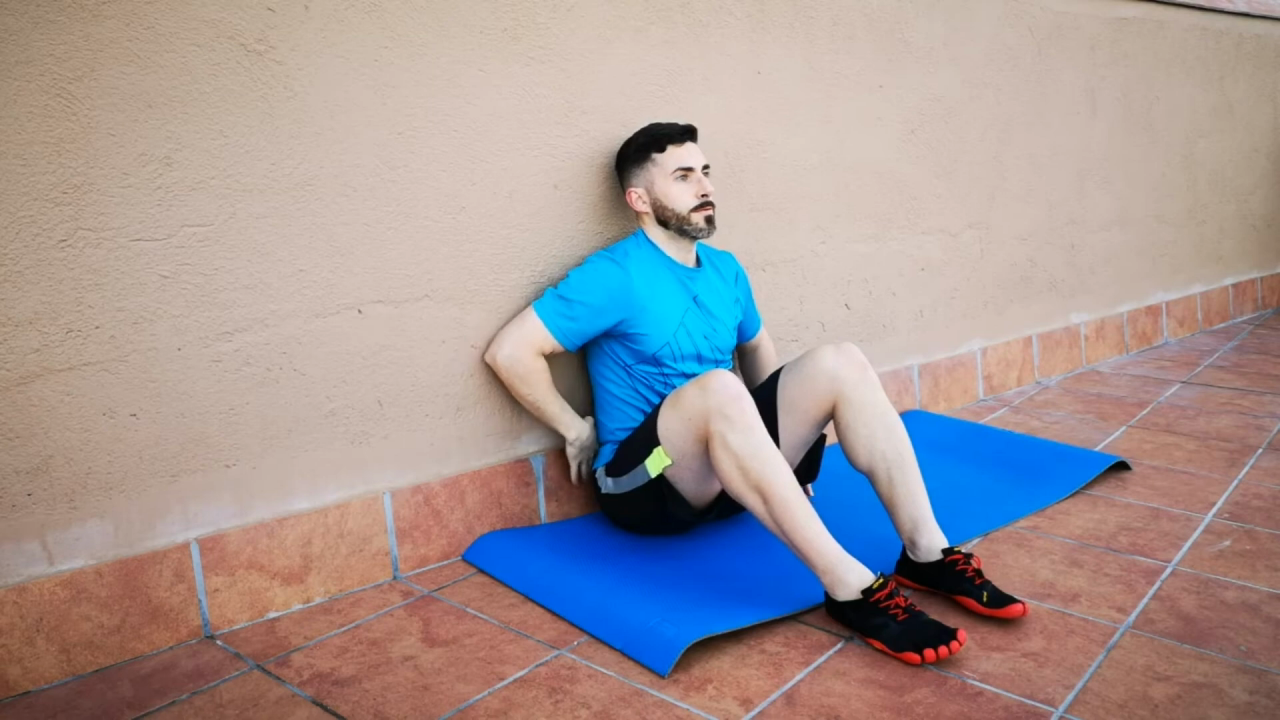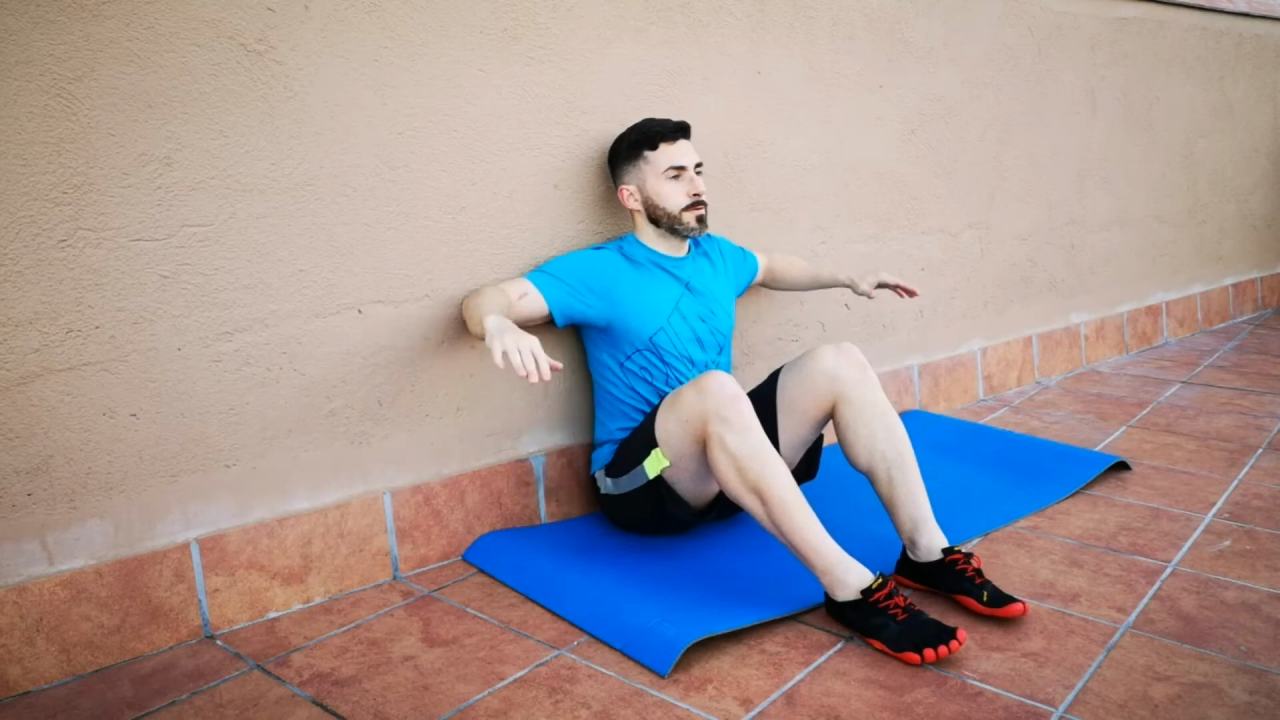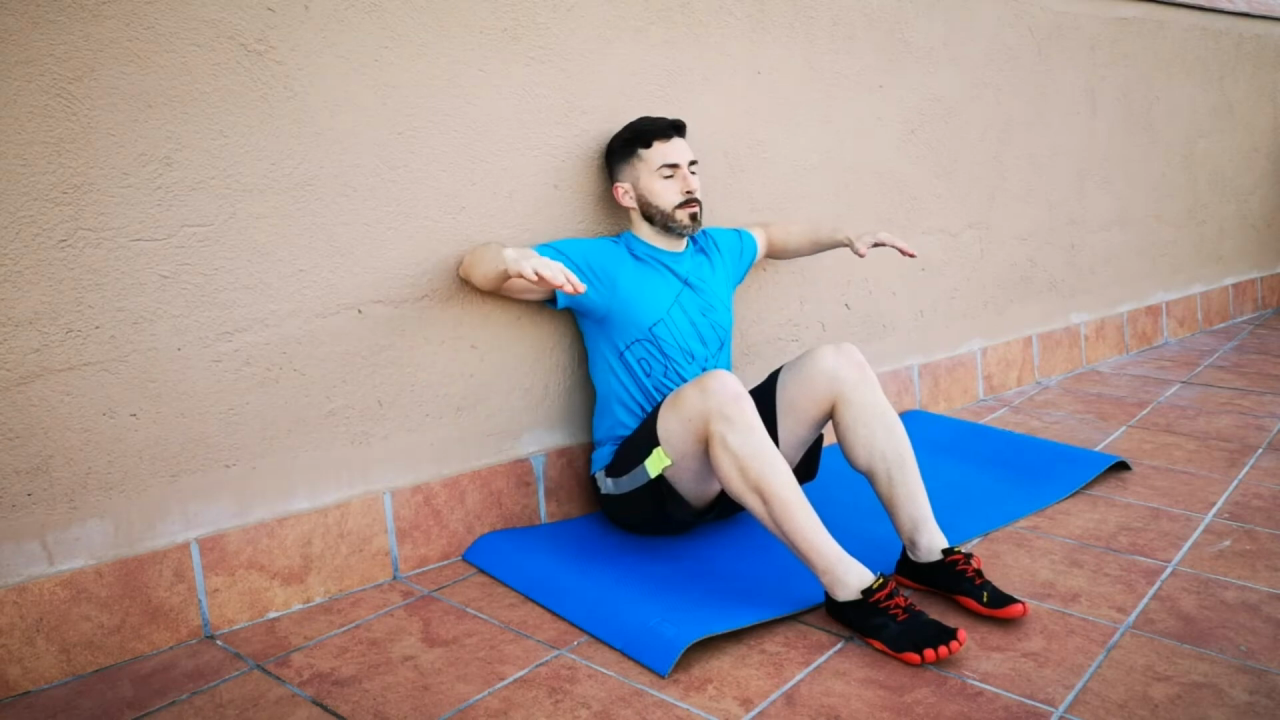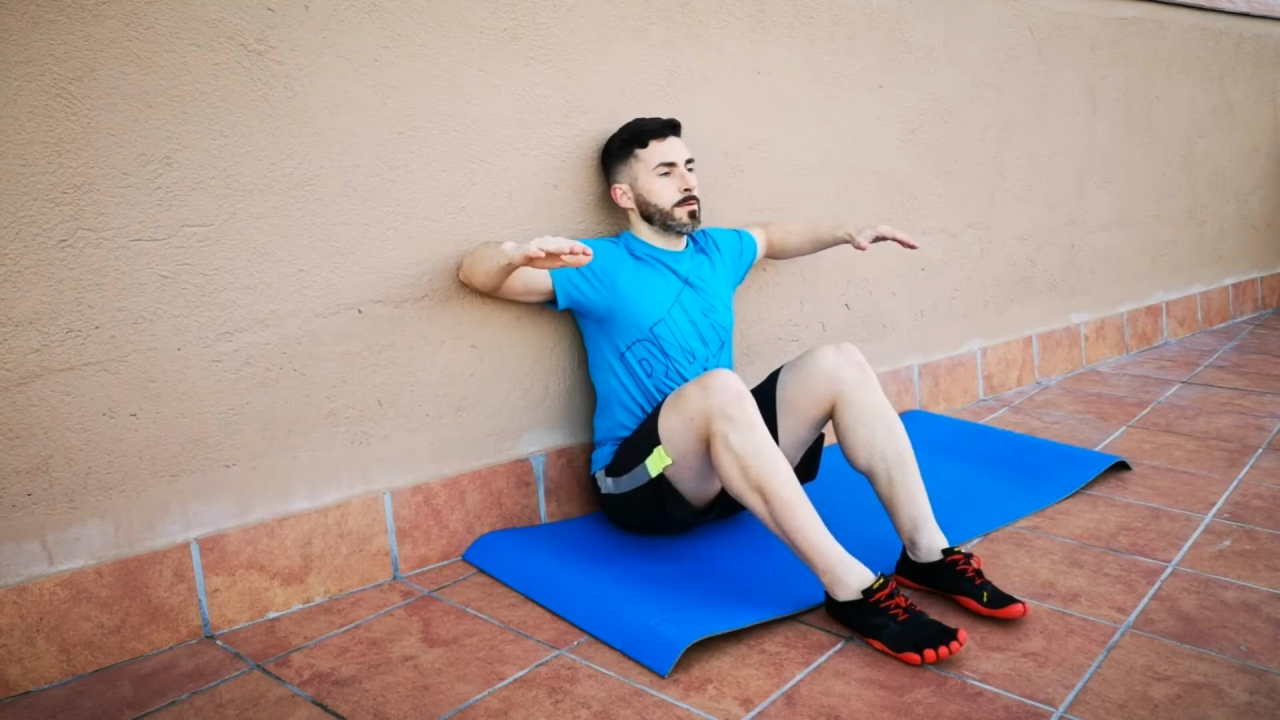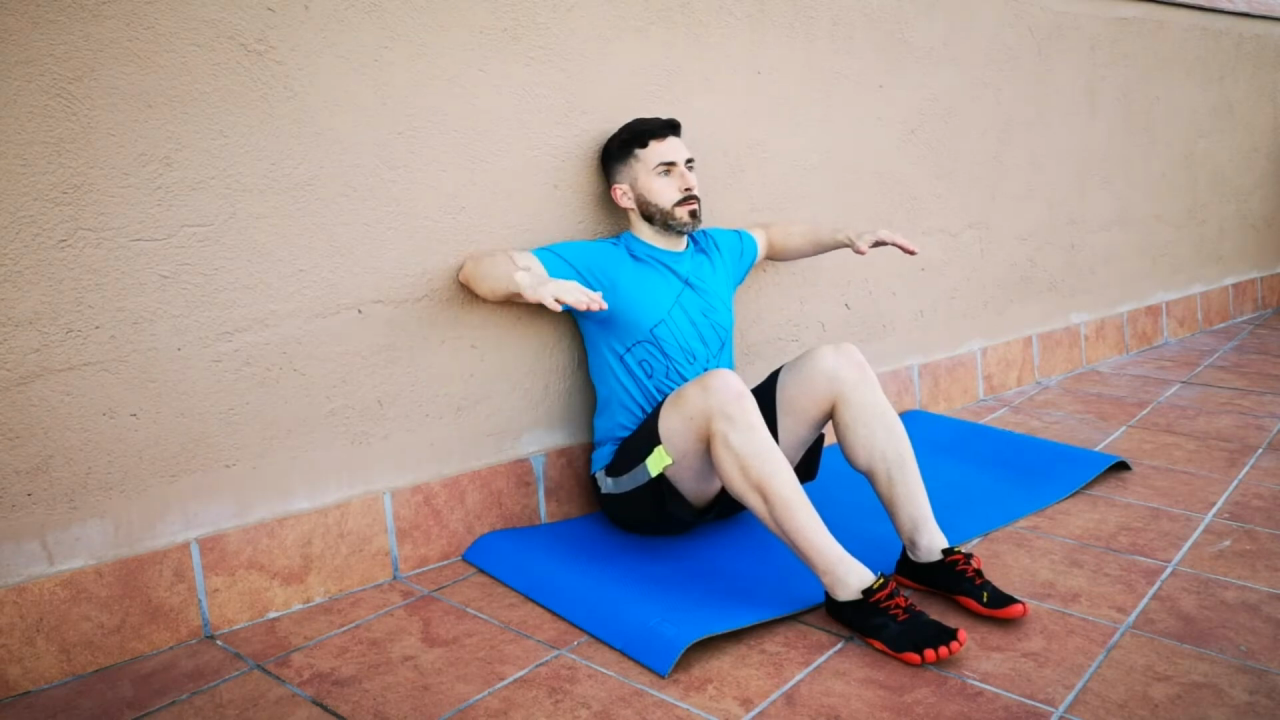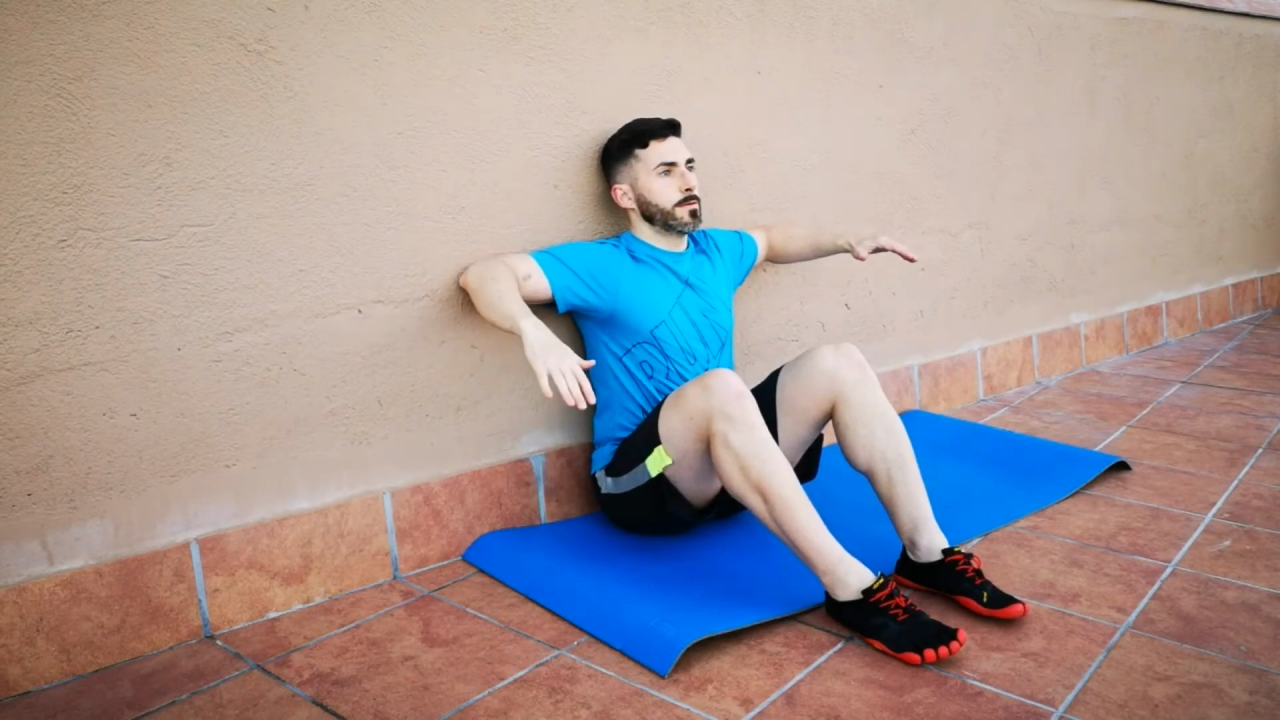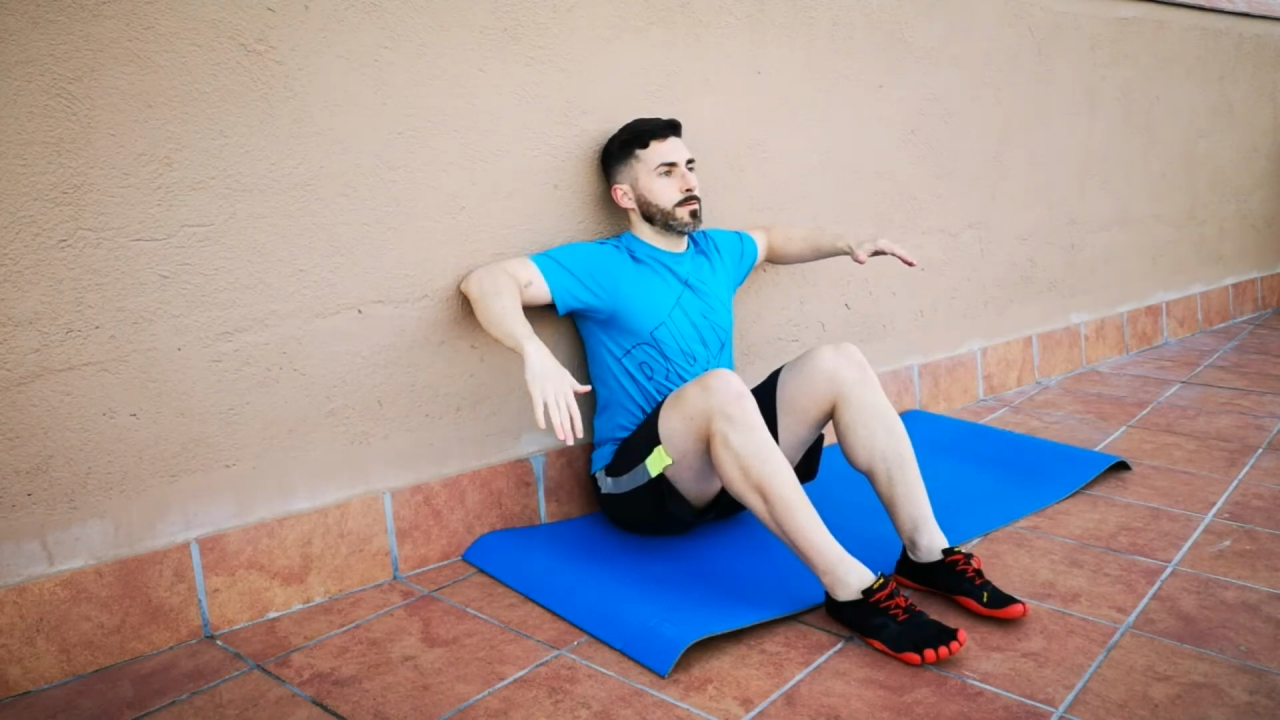
dt=0.7s
person 1, frame 1
left shoulder: (725, 269)
right shoulder: (614, 276)
left elbow: (756, 350)
right elbow: (508, 352)
left wrist: (789, 439)
right wrist: (576, 430)
left hip: (732, 465)
right hip: (641, 482)
left knee: (838, 362)
right knee: (717, 388)
left ankle: (926, 552)
right ankle: (851, 587)
person 1, frame 2
left shoulder: (716, 256)
right shoulder: (601, 272)
left elbow: (769, 266)
right elbow: (478, 304)
left wrist: (849, 277)
right wrist: (501, 323)
left hip: (728, 461)
right hip: (641, 483)
left knee: (839, 362)
right knee: (714, 389)
left ankle: (927, 553)
right ankle: (851, 588)
person 1, frame 3
left shoulder: (717, 250)
right shoulder: (601, 264)
left elbow: (770, 237)
right elbow: (473, 266)
left wrist: (843, 238)
right wrist: (513, 261)
left hip: (731, 462)
right hip: (642, 482)
left knee: (839, 363)
right knee: (718, 388)
left ankle: (926, 552)
right ankle: (851, 587)
person 1, frame 4
left shoulder: (715, 250)
right shoulder: (602, 266)
left elbow: (769, 236)
right elbow: (474, 273)
left wrist: (843, 235)
right wrist: (517, 251)
left hip: (729, 467)
right hip: (640, 482)
left knee: (838, 363)
right knee: (719, 386)
left ankle: (926, 553)
right ankle: (850, 587)
person 1, frame 5
left shoulder: (717, 251)
right shoulder: (601, 265)
left elbow: (770, 238)
right elbow: (476, 270)
left wrist: (844, 239)
right wrist: (529, 279)
left hip: (731, 467)
right hip: (641, 482)
left knee: (839, 362)
right knee: (720, 387)
left ankle: (925, 552)
right ankle: (850, 587)
person 1, frame 6
left shoulder: (717, 251)
right shoulder: (601, 266)
left elbow: (771, 240)
right elbow: (483, 274)
left wrist: (845, 242)
right wrist: (536, 333)
left hip: (729, 468)
right hip: (641, 483)
left knee: (838, 363)
right knee: (719, 386)
left ankle: (926, 552)
right ankle: (850, 587)
person 1, frame 7
left shoulder: (717, 251)
right shoulder: (601, 267)
left elbow: (772, 240)
right elbow: (485, 281)
left wrist: (845, 245)
right wrist: (536, 355)
left hip: (731, 465)
right hip: (642, 483)
left knee: (839, 362)
right knee: (720, 387)
left ankle: (926, 553)
right ankle: (851, 587)
